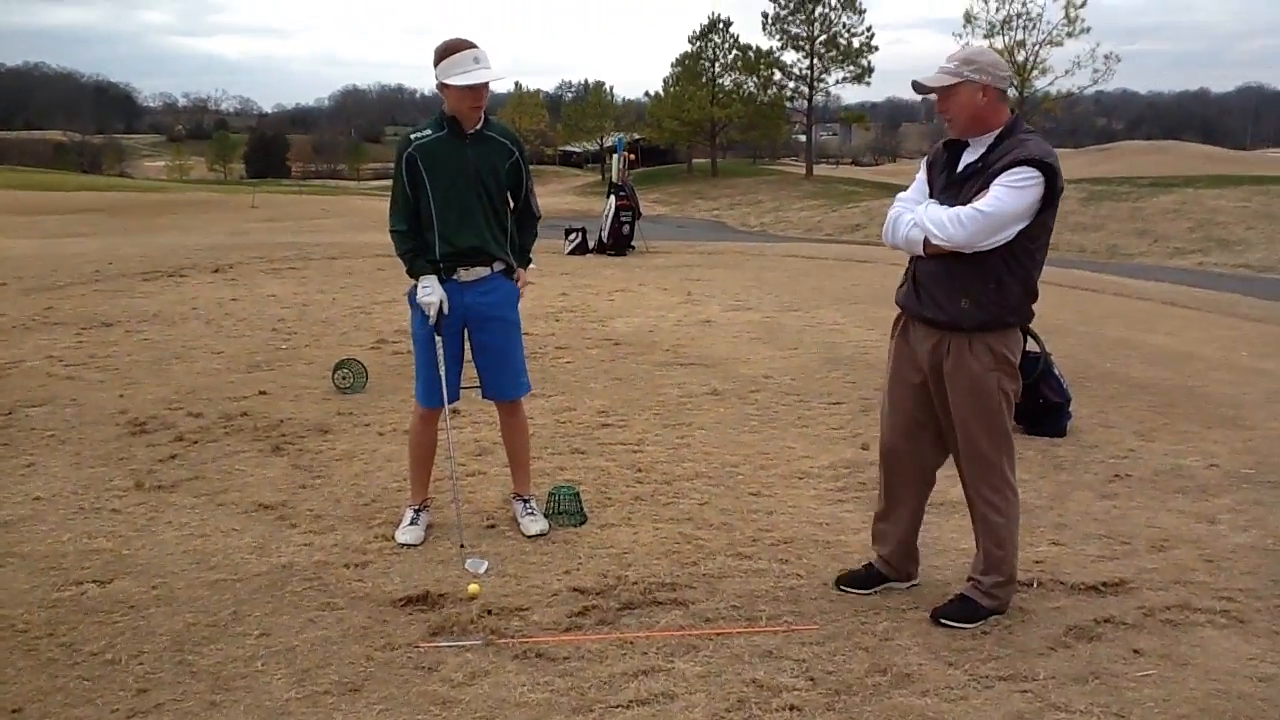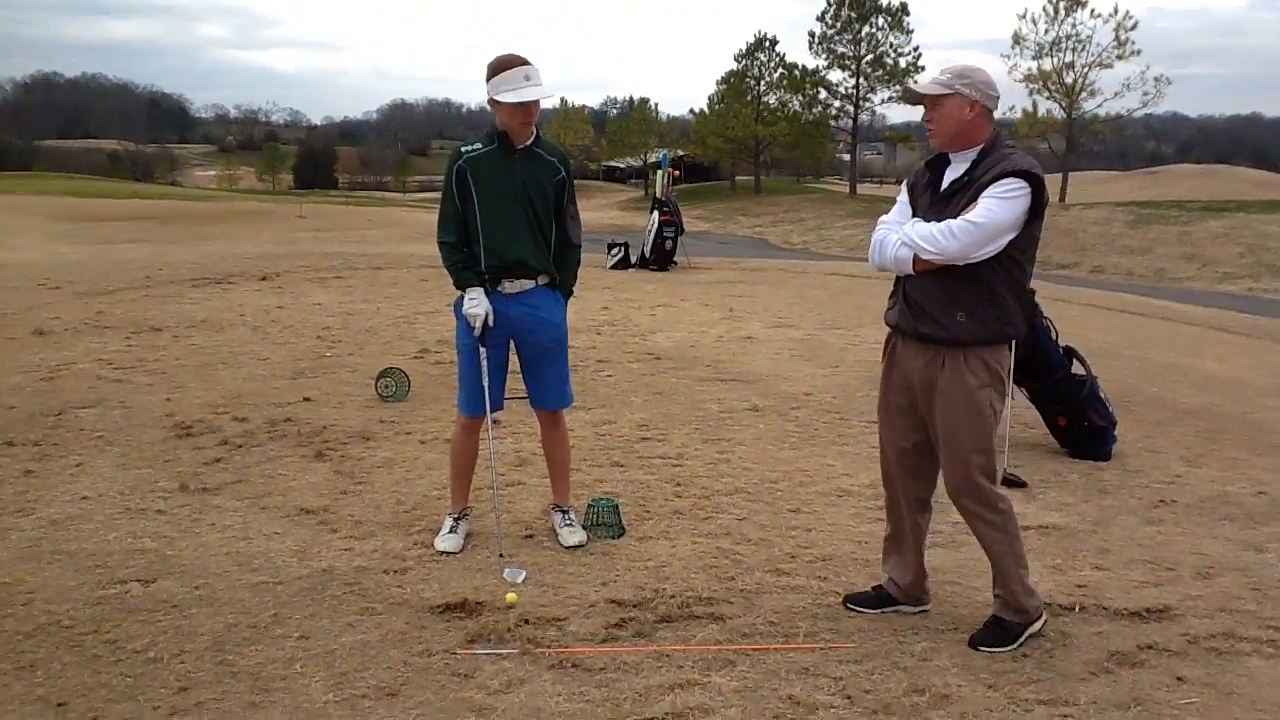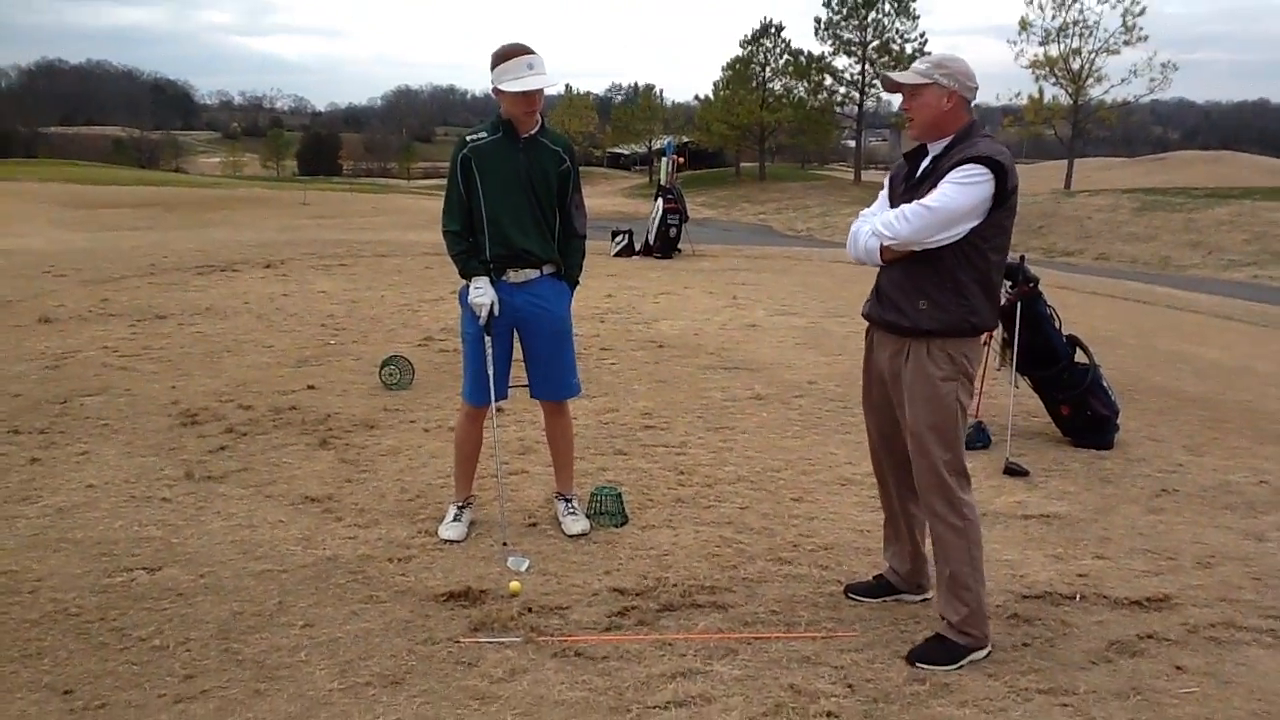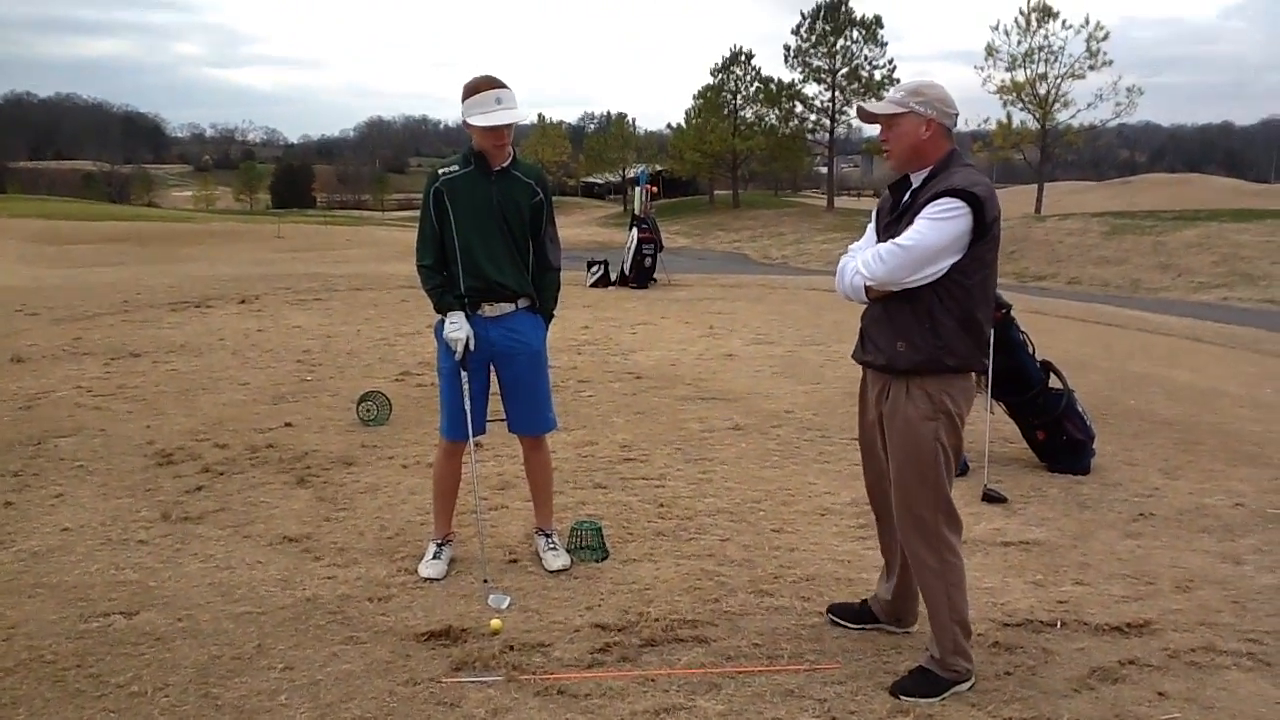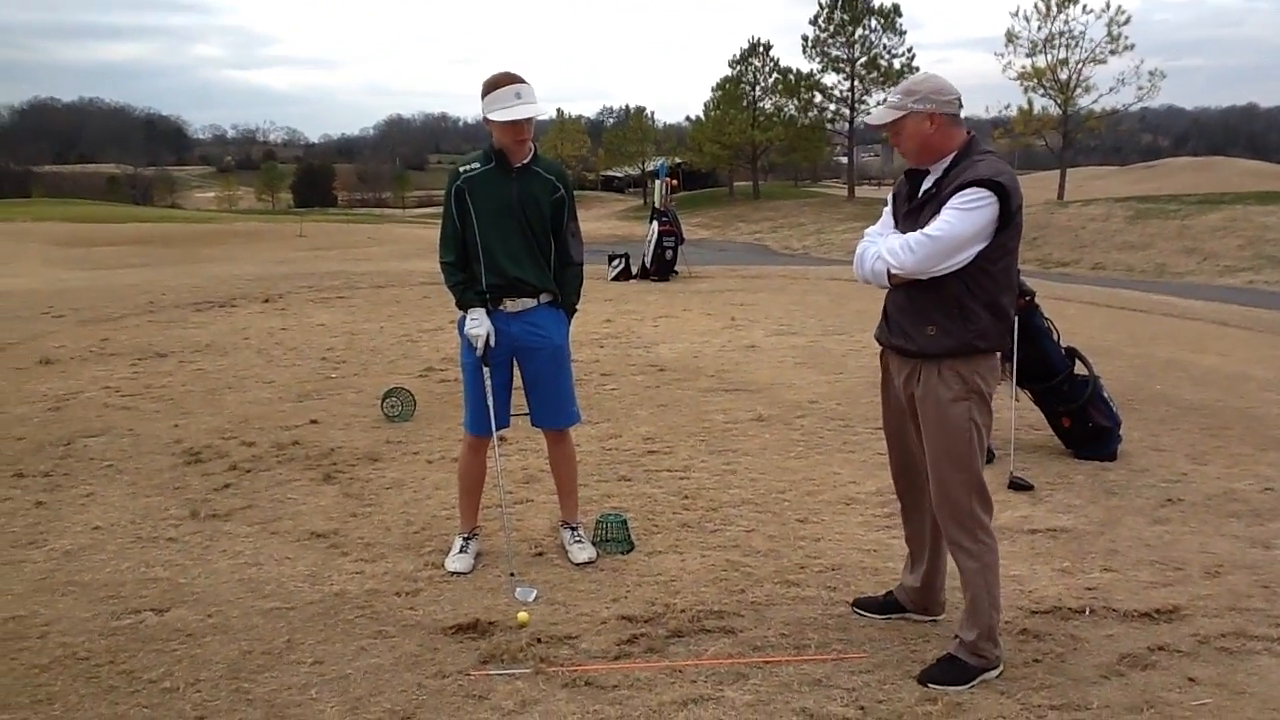
dt=0.5s
person 1, frame 1
left shoulder: (1029, 165)
right shoulder: (944, 156)
left elbow: (964, 229)
right elbow: (895, 226)
left wrist: (925, 216)
right wrist: (942, 234)
left hip: (980, 339)
right hip: (916, 325)
left knee: (985, 467)
right knee: (901, 451)
left ankle: (992, 586)
right ankle: (893, 561)
person 1, frame 2
left shoulder: (1013, 178)
right shoulder: (925, 177)
left elbow: (954, 242)
right elbow: (880, 249)
left wrist: (912, 239)
right wrist: (931, 251)
left hip: (970, 355)
right hip: (907, 344)
left knee: (970, 481)
right knee: (902, 471)
left ankle: (1019, 603)
right ankle: (904, 583)
person 1, frame 3
left shoulder: (982, 165)
right shoulder: (910, 165)
left elbow: (906, 228)
right elbow: (860, 240)
left wrist: (885, 231)
right wrist: (894, 242)
left hip: (940, 344)
right hip: (886, 333)
left knee: (939, 478)
right knee: (893, 464)
left ankle: (967, 628)
right ankle: (905, 572)
person 1, frame 4
left shoulder: (962, 195)
right shoulder: (899, 195)
left elbow: (881, 269)
right elbow: (849, 275)
left wrist: (872, 270)
right wrist: (880, 281)
left hip: (930, 381)
right hip: (882, 368)
left knee: (925, 517)
right knee: (889, 502)
left ankle: (952, 661)
right ankle: (892, 605)
person 1, frame 5
left shoulder: (985, 184)
right shoulder: (913, 183)
left elbow: (914, 255)
right elbow: (867, 259)
left wrist: (892, 254)
right wrist: (903, 263)
left hip: (956, 365)
right hip: (900, 353)
left knee: (959, 500)
right knee: (913, 485)
left ankle: (981, 646)
right ankle: (919, 592)
person 2, frame 1
left shoulder: (505, 144)
right shoulder: (416, 148)
left elbow: (526, 209)
right elbow: (402, 224)
left wrist: (520, 262)
right wrist: (423, 276)
left hip: (494, 286)
right hip: (438, 289)
left knee: (509, 398)
right knee: (428, 405)
left ankle: (523, 497)
right ankle: (417, 505)
person 2, frame 2
left shoulder: (553, 161)
right shoulder: (466, 160)
left elbow: (569, 235)
right elbow: (450, 236)
left wrist: (561, 293)
right wrist: (470, 288)
left hip: (540, 298)
right hip: (484, 300)
left knee: (552, 410)
right knee: (471, 413)
left ankle: (562, 508)
right ankle: (457, 513)
person 2, frame 3
left shoulder: (559, 151)
right shoulder: (472, 150)
left elbow: (573, 225)
right elbow: (455, 225)
left wrist: (566, 283)
right wrist: (477, 278)
left hip: (545, 288)
right hip: (488, 289)
left knee: (556, 400)
right knee: (475, 403)
left ankle: (565, 497)
right ankle: (461, 502)
person 2, frame 4
left shoulder: (532, 182)
right shoulder: (444, 183)
left elbow: (548, 258)
right elbow: (429, 259)
left wrist: (540, 317)
right wrist: (451, 312)
left hip: (520, 322)
right hip: (463, 322)
left knee: (534, 433)
right knee: (453, 438)
left ankle: (546, 533)
right ankle: (441, 539)
person 2, frame 5
left shoulder: (553, 179)
right shoulder: (465, 180)
left elbow: (569, 254)
right elbow: (452, 255)
left wrist: (562, 313)
right wrist: (472, 309)
left hip: (542, 317)
right hip: (486, 319)
left knee: (558, 428)
right knee: (477, 434)
left ankle: (571, 525)
right ankle: (467, 534)
